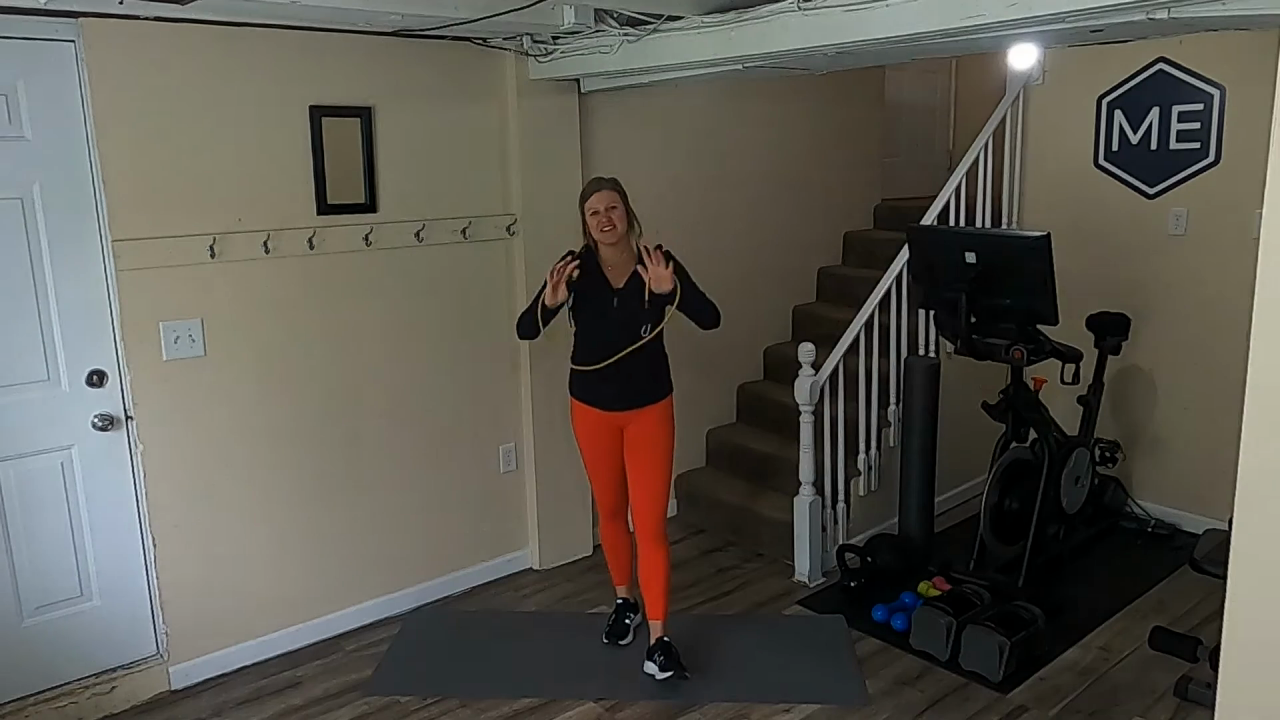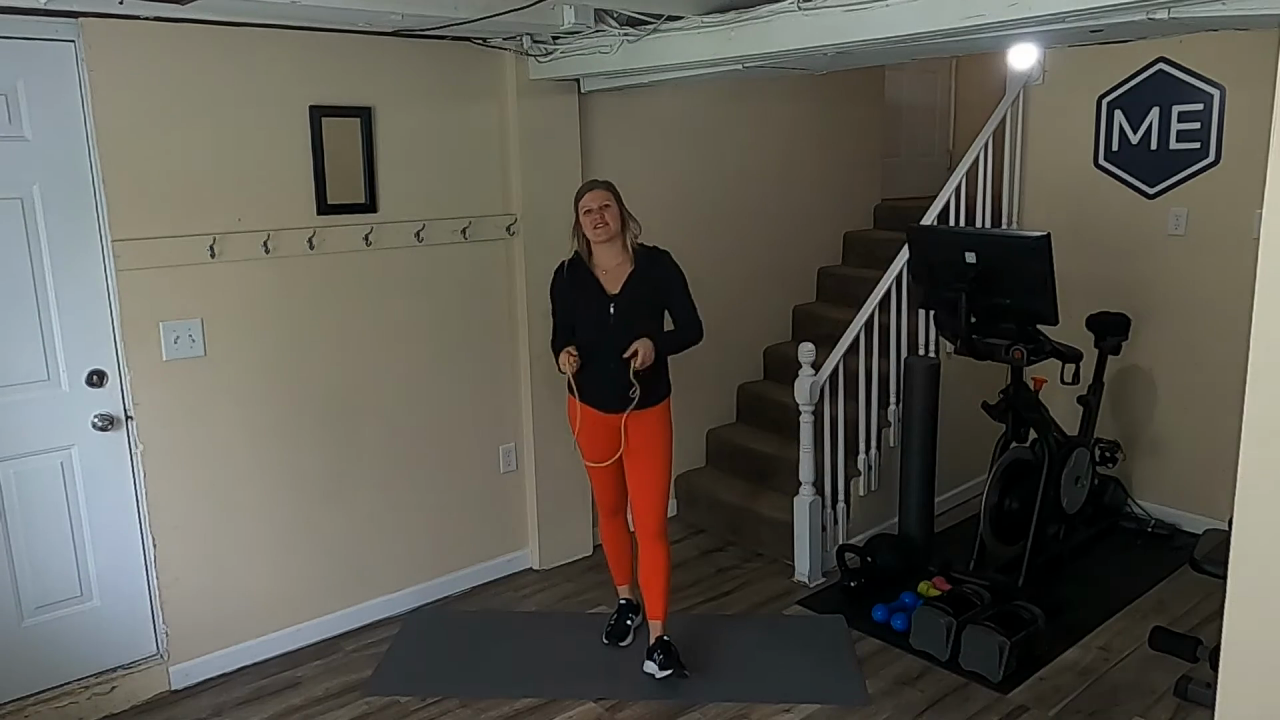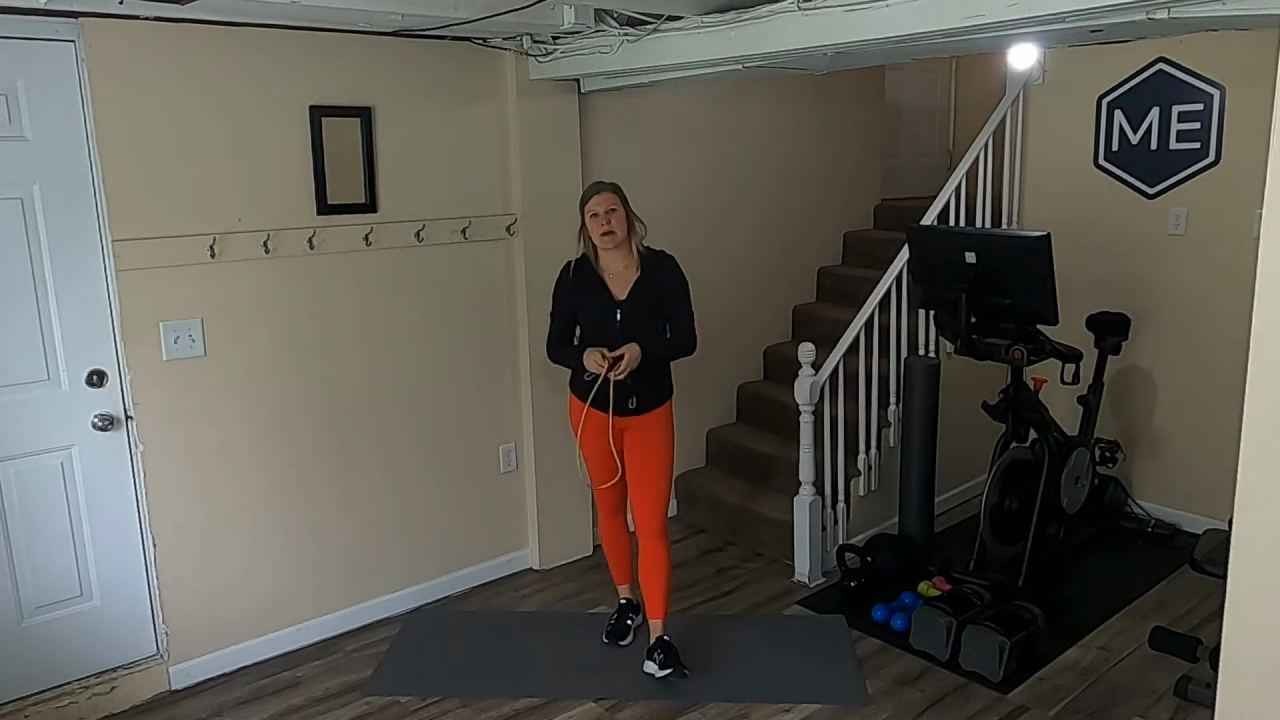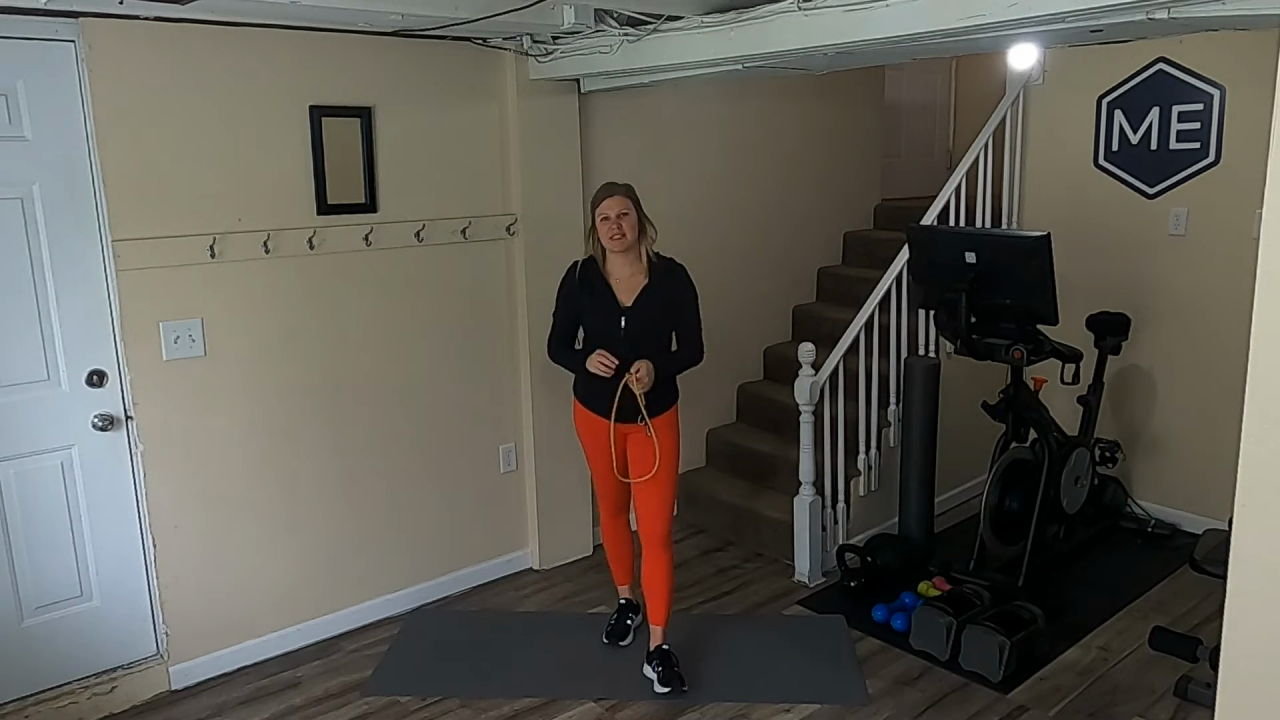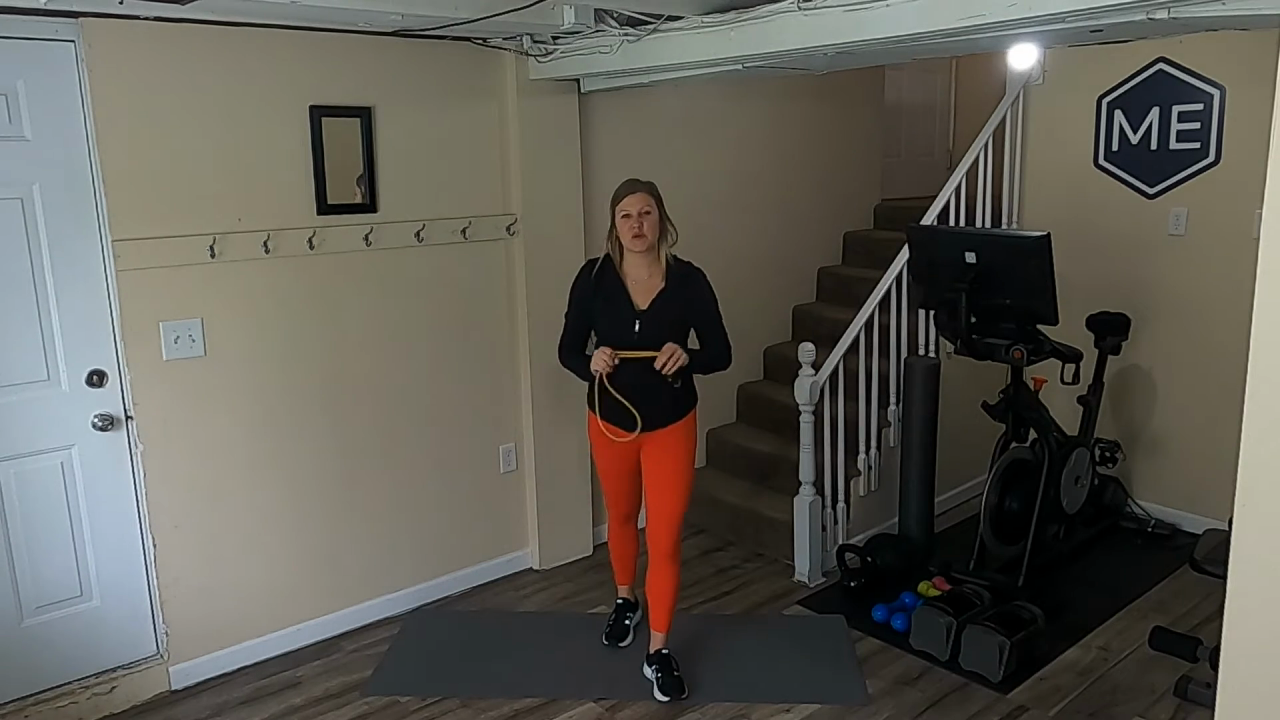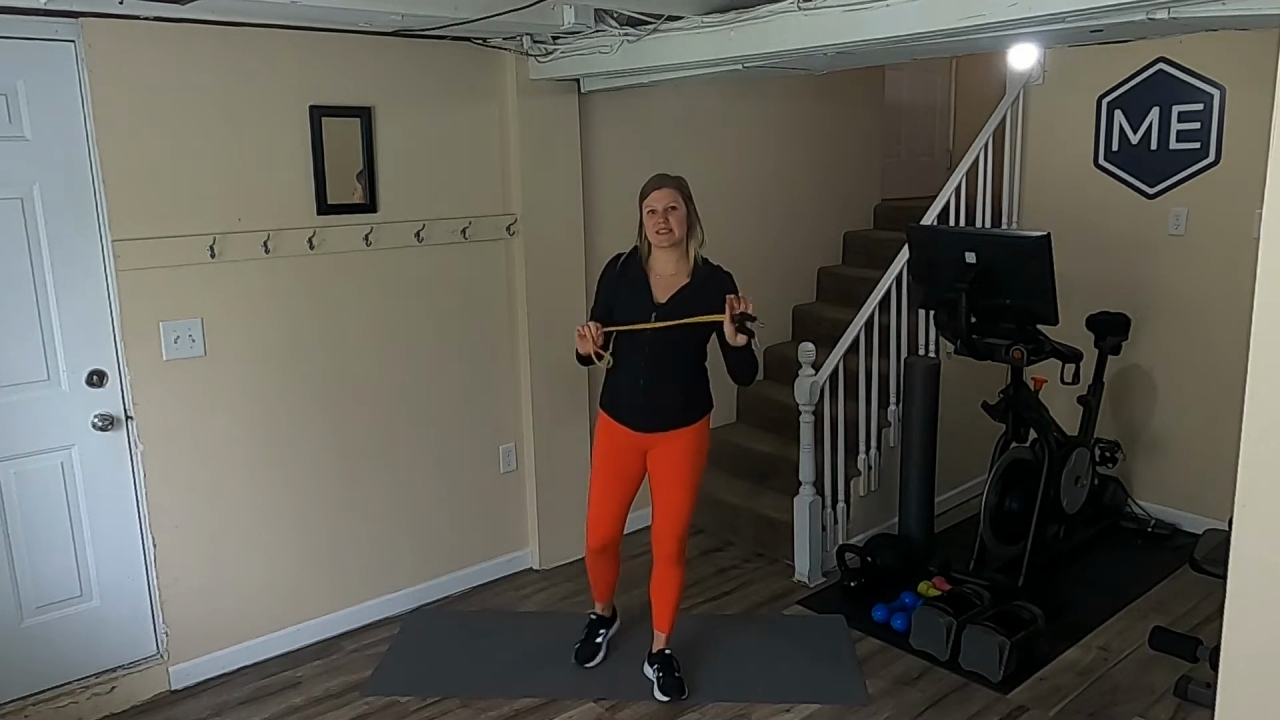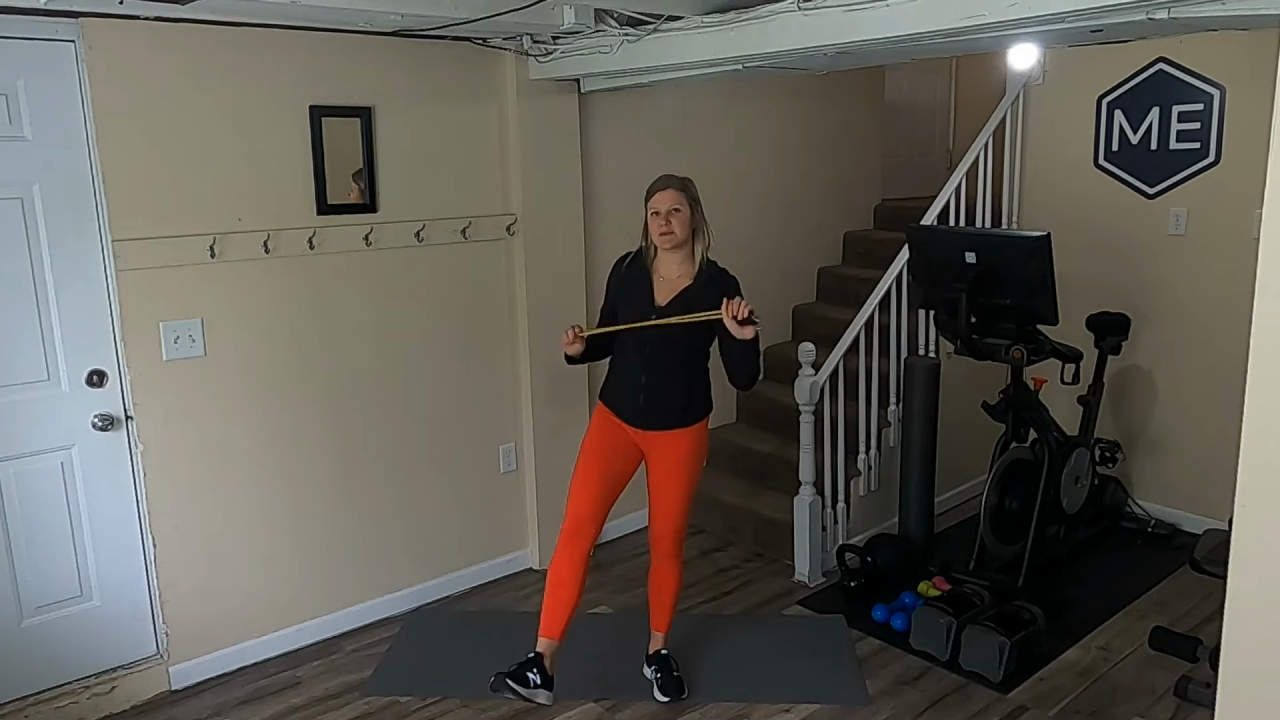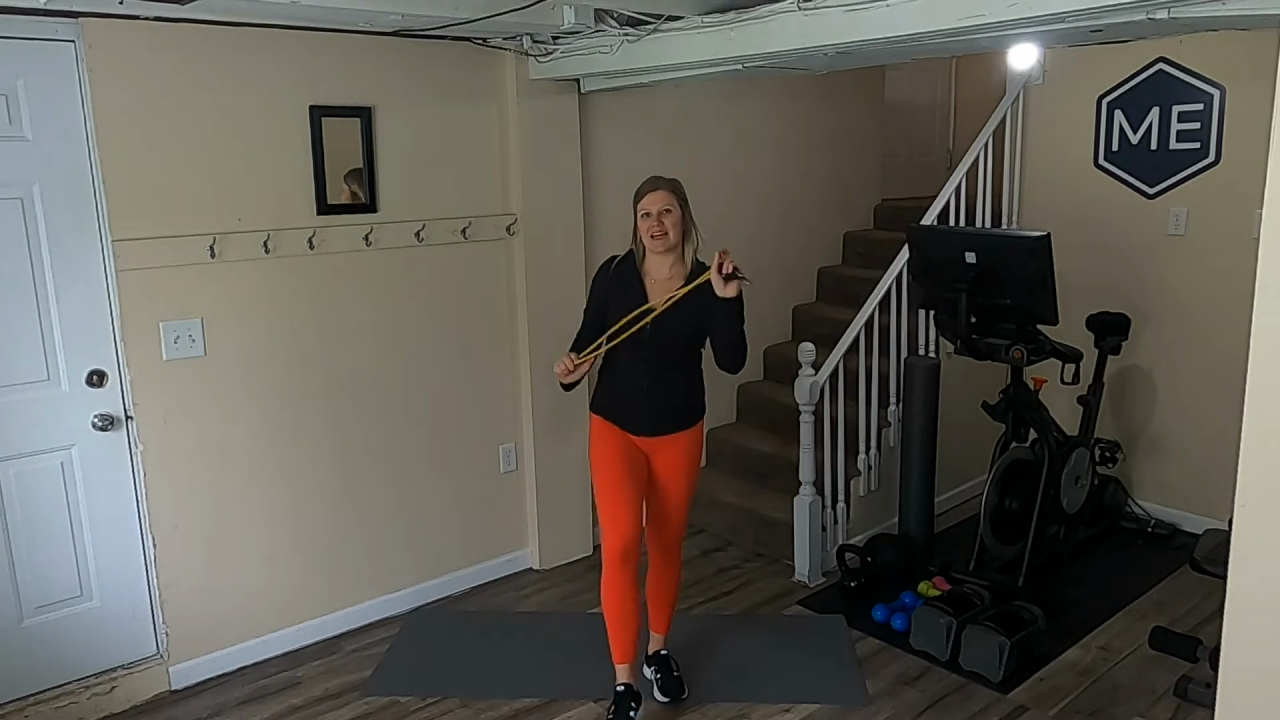
dt=0.4s
person 1, frame 1
left shoulder: (656, 264)
right shoulder: (575, 267)
left elbow: (710, 320)
right elbow: (525, 331)
left wrist: (670, 290)
right wrist: (549, 301)
left hip: (650, 409)
right hip: (592, 408)
left knee: (651, 522)
right knee: (611, 511)
left ankle: (658, 642)
right ankle: (624, 600)
person 1, frame 2
left shoulder: (657, 265)
right shoulder: (568, 276)
left elbow: (691, 330)
right elbow: (562, 338)
left wrist: (655, 344)
right wrist: (564, 355)
left hip: (647, 409)
right hip: (590, 408)
left knee: (650, 522)
right knee: (610, 509)
left ankle: (658, 640)
right ankle: (626, 602)
person 1, frame 3
left shoulder: (661, 268)
right shoulder: (573, 276)
left elbow: (686, 341)
right elbow: (555, 346)
left wrist: (642, 351)
right wrist: (583, 356)
left hip: (650, 410)
right hip: (591, 408)
left knee: (652, 523)
right knee: (610, 509)
left ankle: (659, 640)
right ankle: (626, 601)
person 1, frame 4
left shoulder: (671, 276)
right shoulder: (580, 278)
left elbow: (692, 349)
right elbow: (557, 346)
left wrist: (656, 367)
right wrist: (586, 359)
left hip: (655, 416)
right hip: (596, 412)
left knee: (656, 530)
right knee: (613, 511)
left ankle: (658, 649)
right ankle: (626, 602)
person 1, frame 5
left shoulder: (689, 281)
right shoulder: (593, 278)
left elbow: (721, 354)
right elbow: (567, 350)
left wrist: (686, 356)
right wrist: (591, 363)
left hip: (672, 424)
right hip: (611, 421)
left knee: (665, 540)
right knee: (621, 518)
left ankle: (659, 652)
right ankle: (626, 600)
person 1, frame 6
left shoulder: (715, 282)
right shoulder: (619, 271)
left elbow: (744, 376)
right elbow: (593, 350)
left wrist: (737, 340)
right wrist: (586, 347)
left hip: (682, 431)
right hip: (618, 424)
left knee: (670, 545)
right knee: (600, 536)
left ankle: (660, 652)
right ankle: (603, 613)
person 1, frame 7
left shoulder: (718, 285)
right shoulder: (626, 270)
left elbow: (744, 380)
left wrist: (744, 337)
right wrist: (578, 349)
left hip: (681, 431)
right hip: (614, 418)
left knee: (667, 543)
right knee: (577, 526)
left ankle: (657, 652)
right ankle: (542, 661)
person 1, frame 8
left shoulder: (708, 283)
right shoulder: (613, 274)
left elbow: (731, 362)
right elbow: (589, 339)
left wrist: (728, 300)
right wrist: (571, 369)
left hip: (678, 434)
right hip: (614, 427)
left knee: (667, 547)
right knee: (620, 545)
left ankle: (657, 652)
